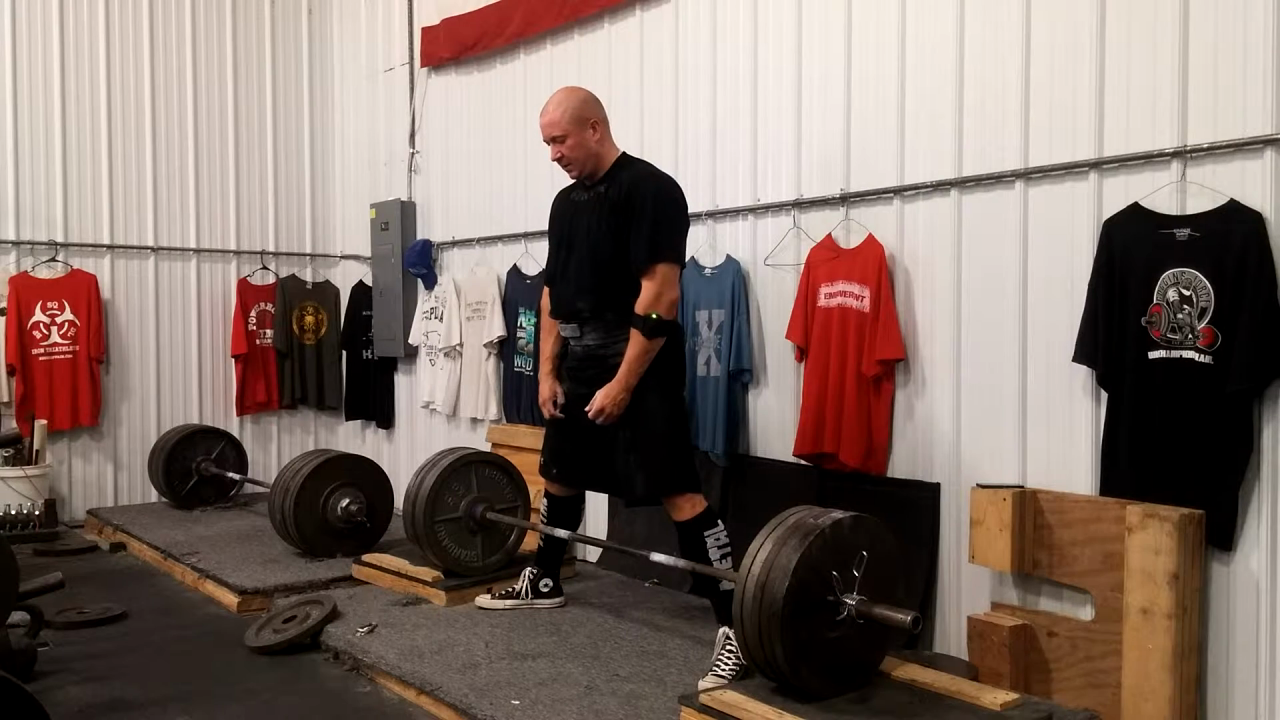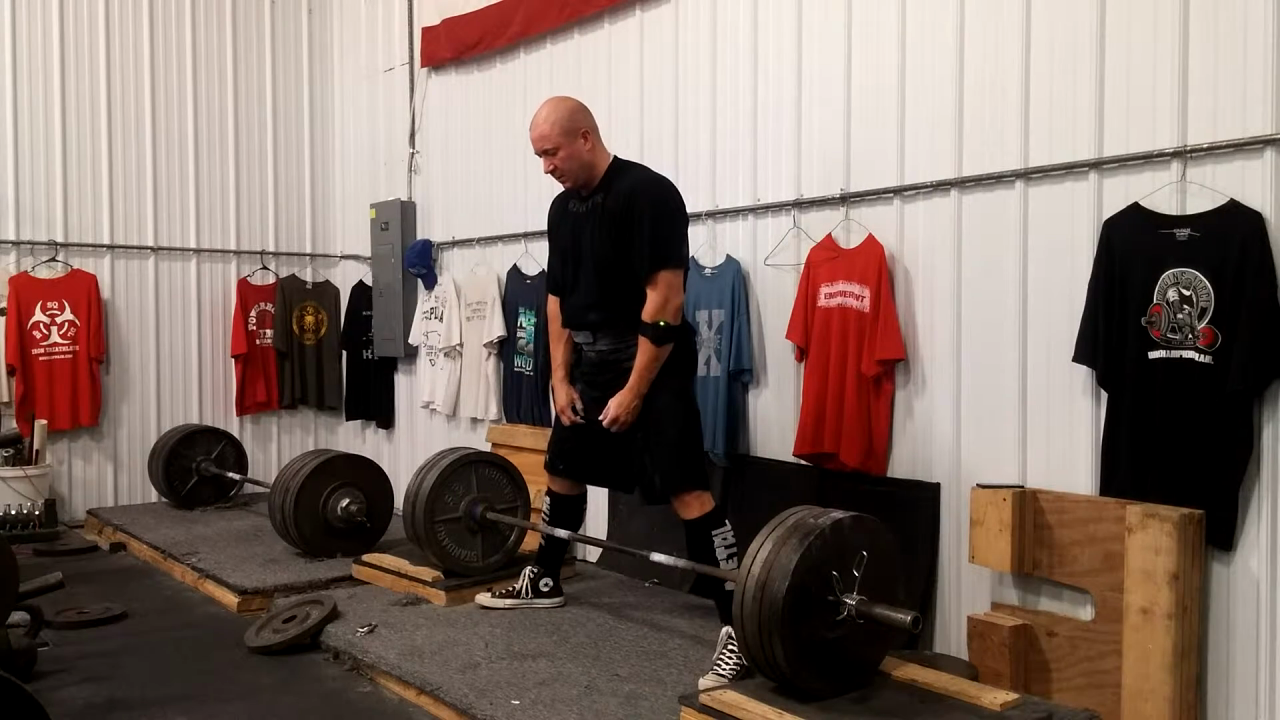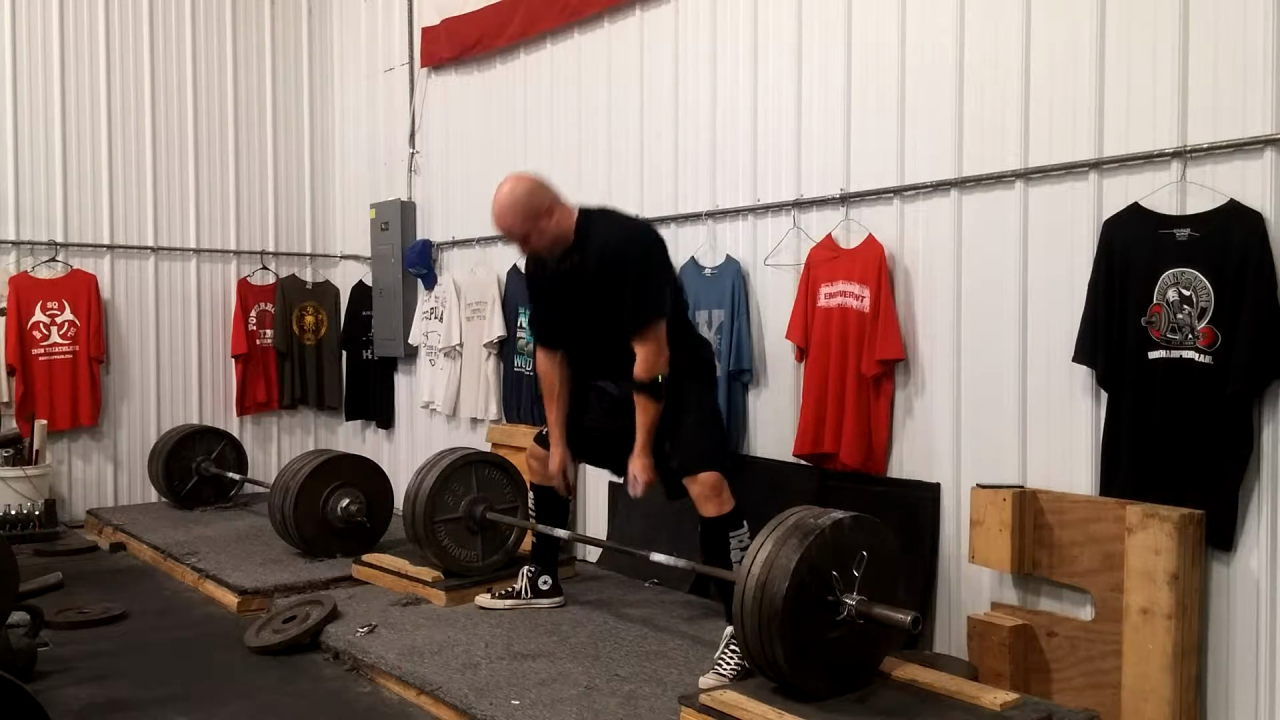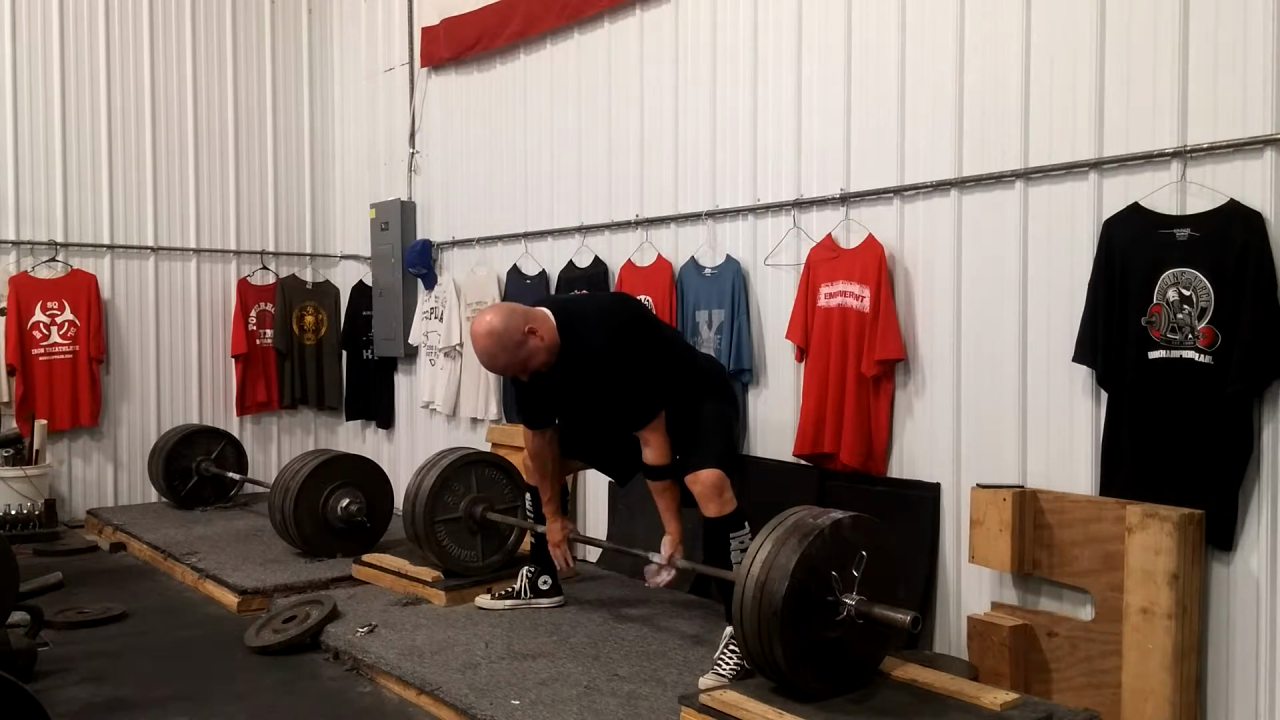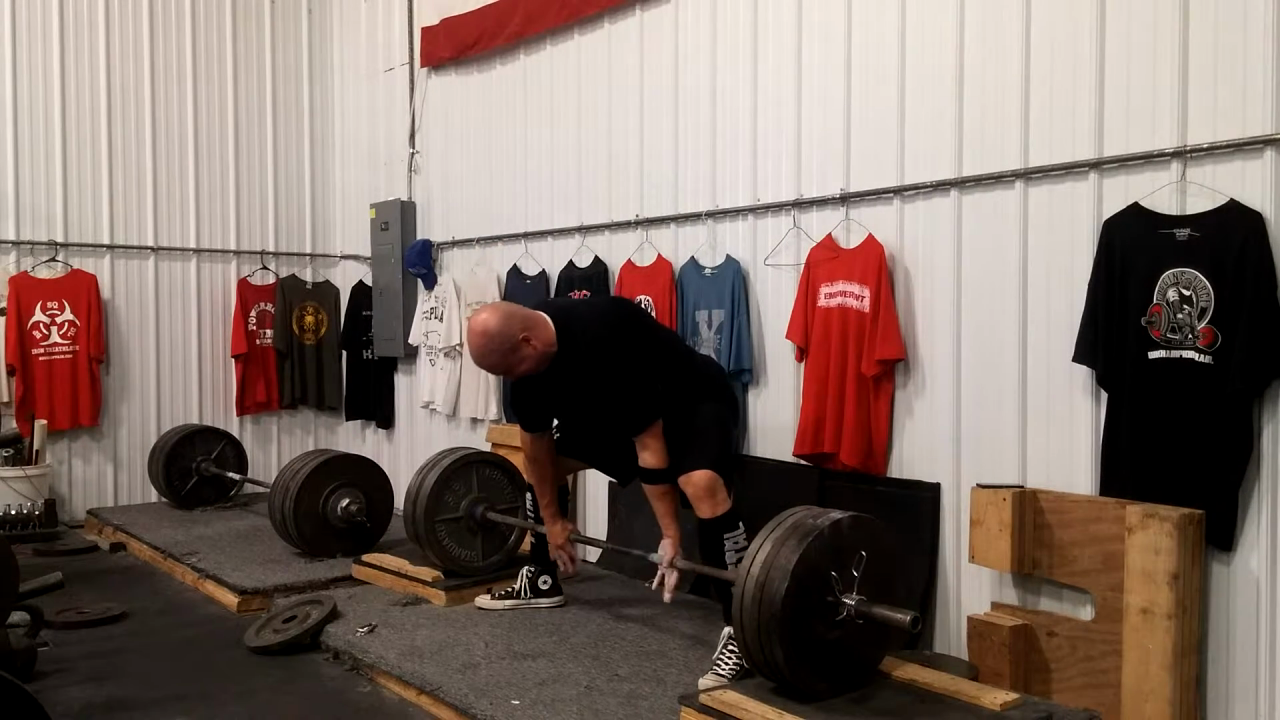
dt=1s
person 1, frame 1
left shoulder: (649, 189)
right shoulder: (566, 201)
left elbow: (660, 293)
right elbow: (553, 292)
left wrist: (622, 385)
right wrist: (547, 371)
left hip: (636, 366)
right hip: (577, 366)
left knee: (676, 491)
right knee: (558, 474)
left ankle: (733, 627)
right ankle: (544, 579)
person 1, frame 2
left shoulder: (647, 194)
right shoulder: (563, 208)
left elbow: (665, 299)
right elbow: (558, 299)
left wrist: (634, 392)
right wrist: (561, 379)
left hip: (652, 365)
right hip: (591, 364)
left knee: (685, 490)
right knee: (561, 469)
left ankle: (737, 627)
right ankle: (543, 578)
person 1, frame 3
left shoulder: (625, 243)
right shoulder: (541, 265)
left elbow: (652, 350)
right elbow: (550, 353)
left wrist: (642, 450)
right wrist: (558, 441)
left hip: (676, 379)
right hip: (602, 382)
left knee: (707, 484)
right knee: (542, 458)
left ankle: (741, 630)
right ankle: (541, 580)
person 1, frame 4
left shoulder: (610, 337)
right shoulder: (524, 350)
left elbow: (652, 439)
right elbow: (540, 435)
left wrist: (673, 534)
right wrist: (552, 515)
left hip: (693, 399)
left knee: (708, 484)
right knee: (537, 462)
left ankle: (740, 632)
right ankle: (540, 581)
person 1, frame 5
left shoulder: (609, 346)
right shoulder: (529, 354)
left elbow: (650, 445)
right elbow: (535, 438)
left wrist: (671, 537)
right wrist: (551, 518)
left hip: (695, 400)
left knee: (701, 485)
right knee: (542, 461)
left ankle: (739, 632)
right ankle: (540, 580)
